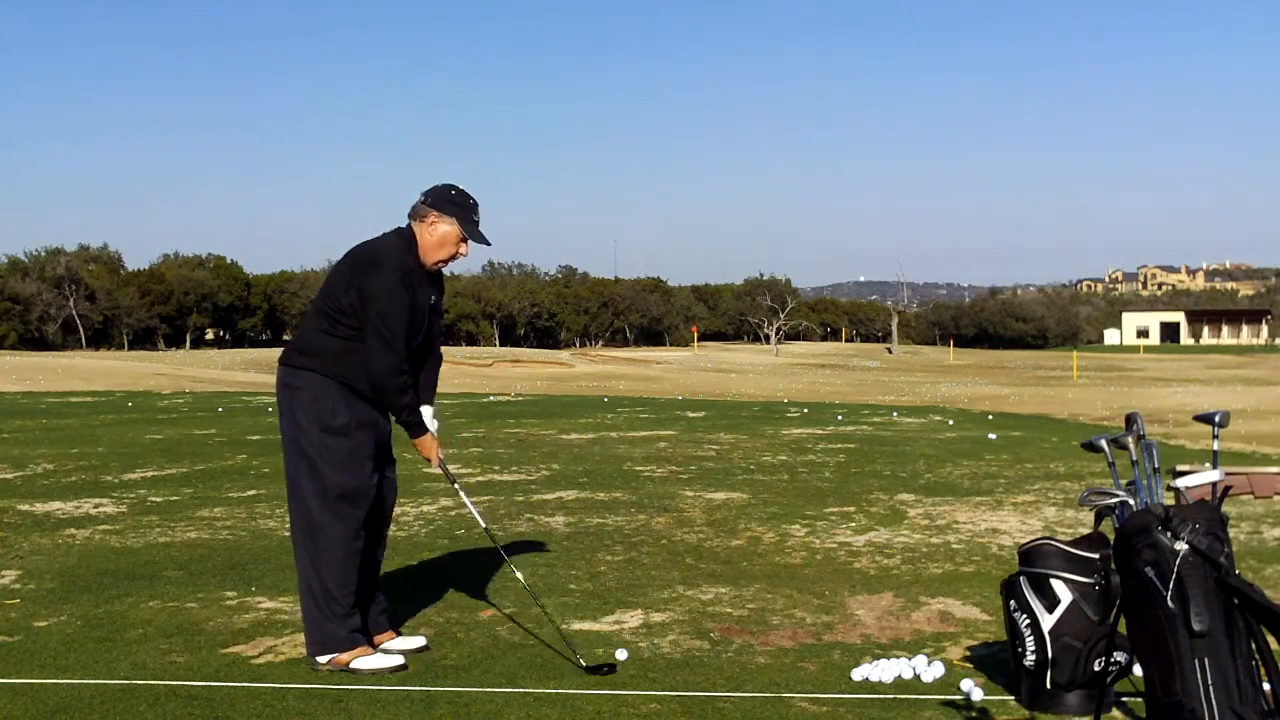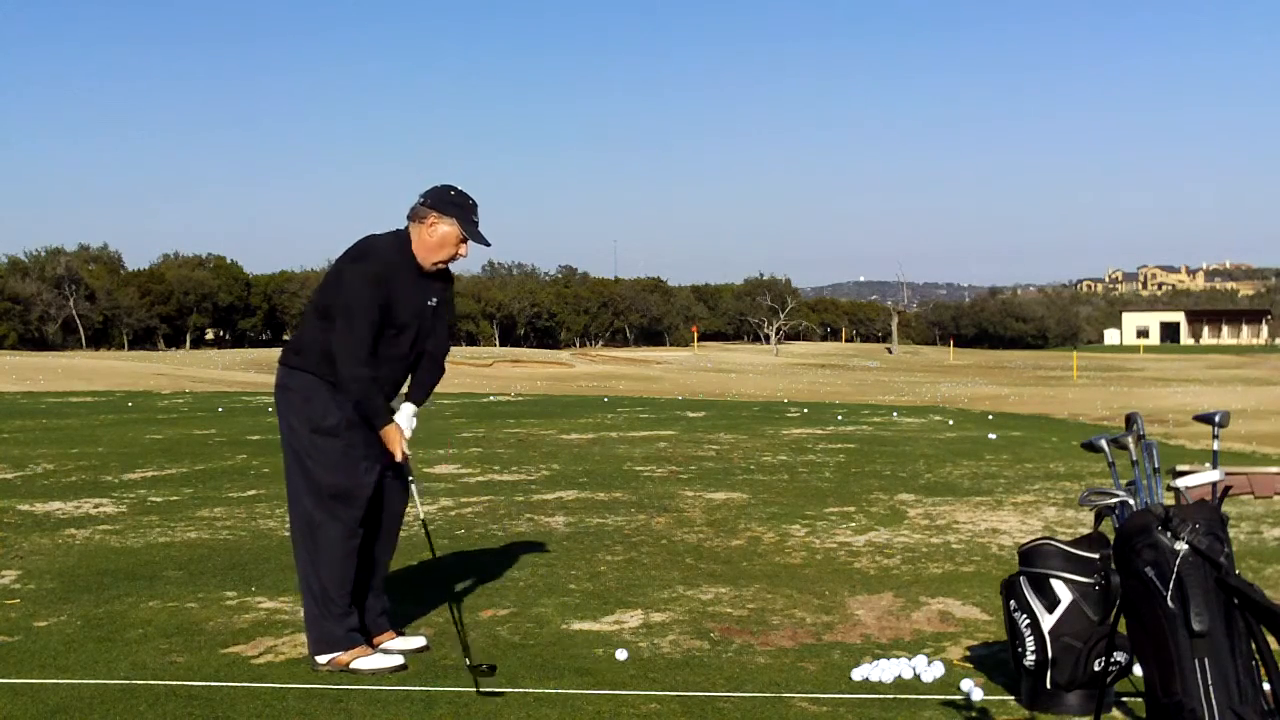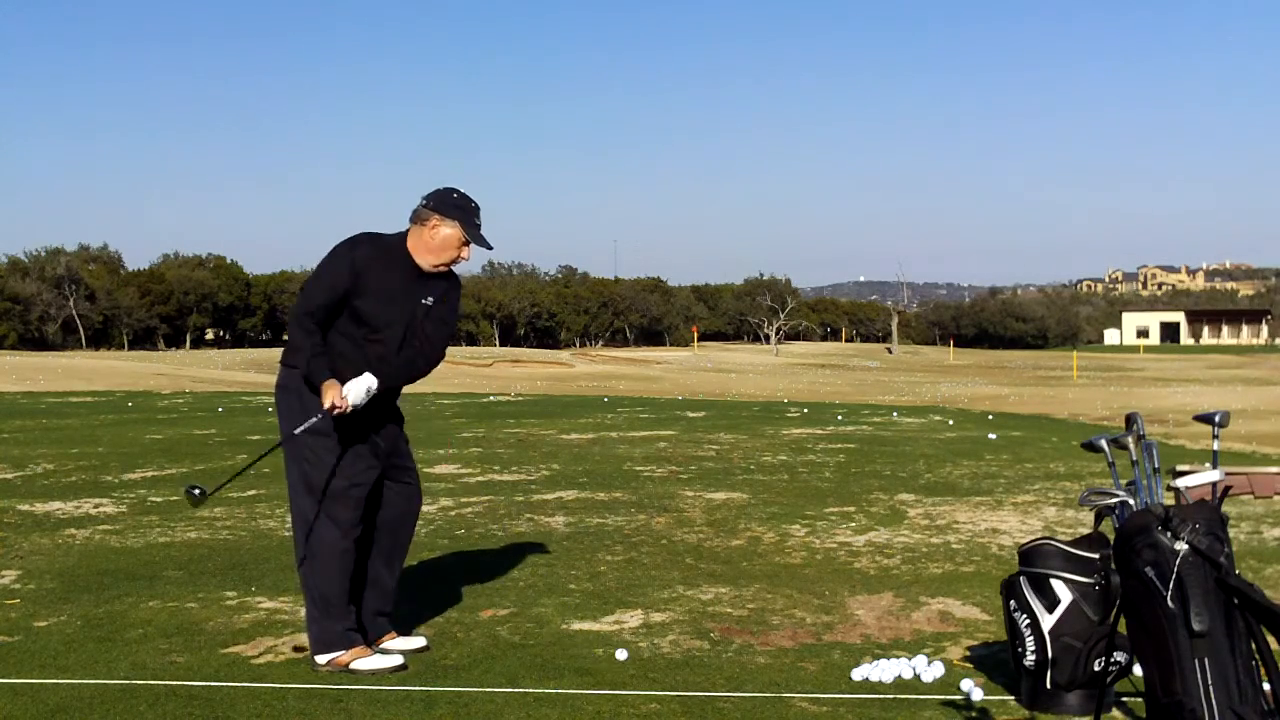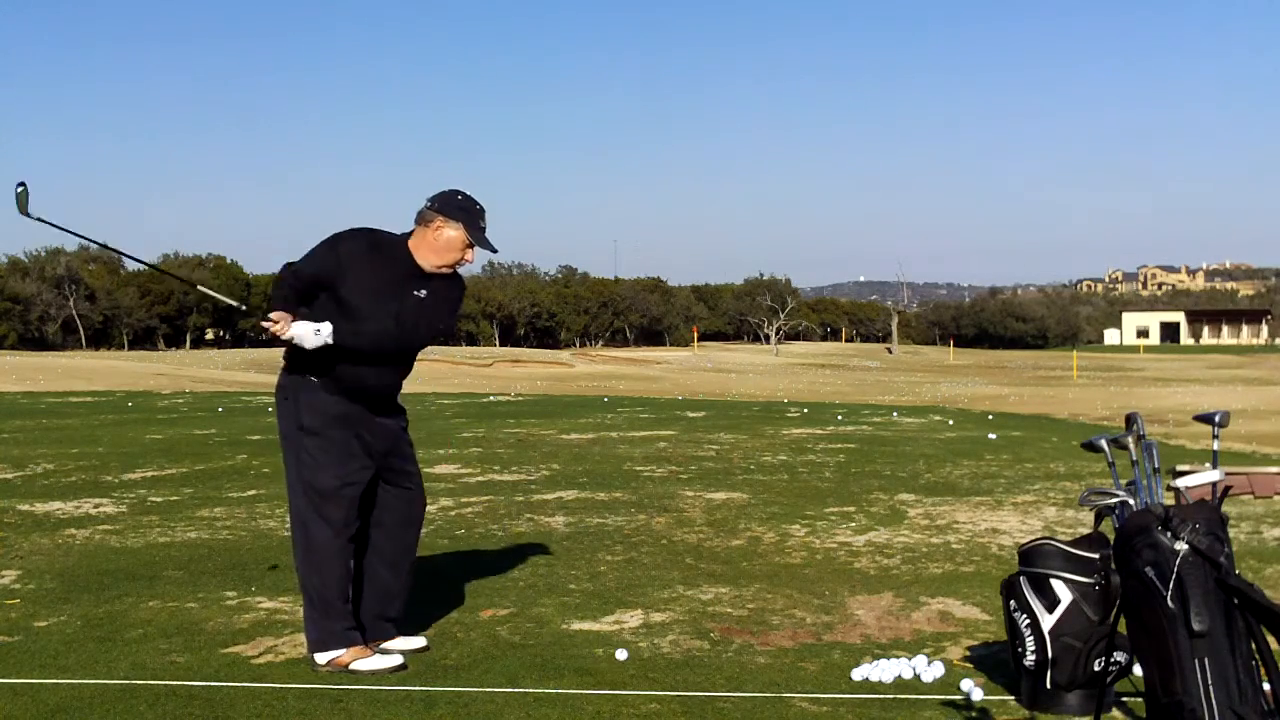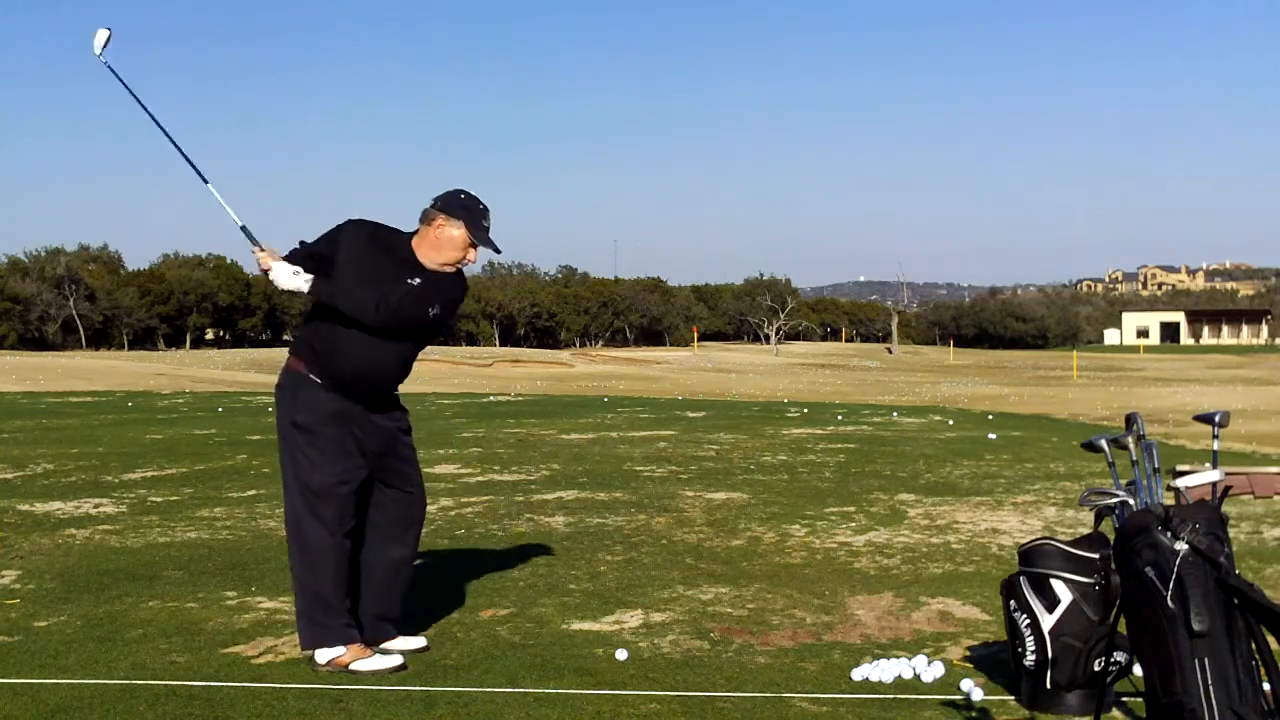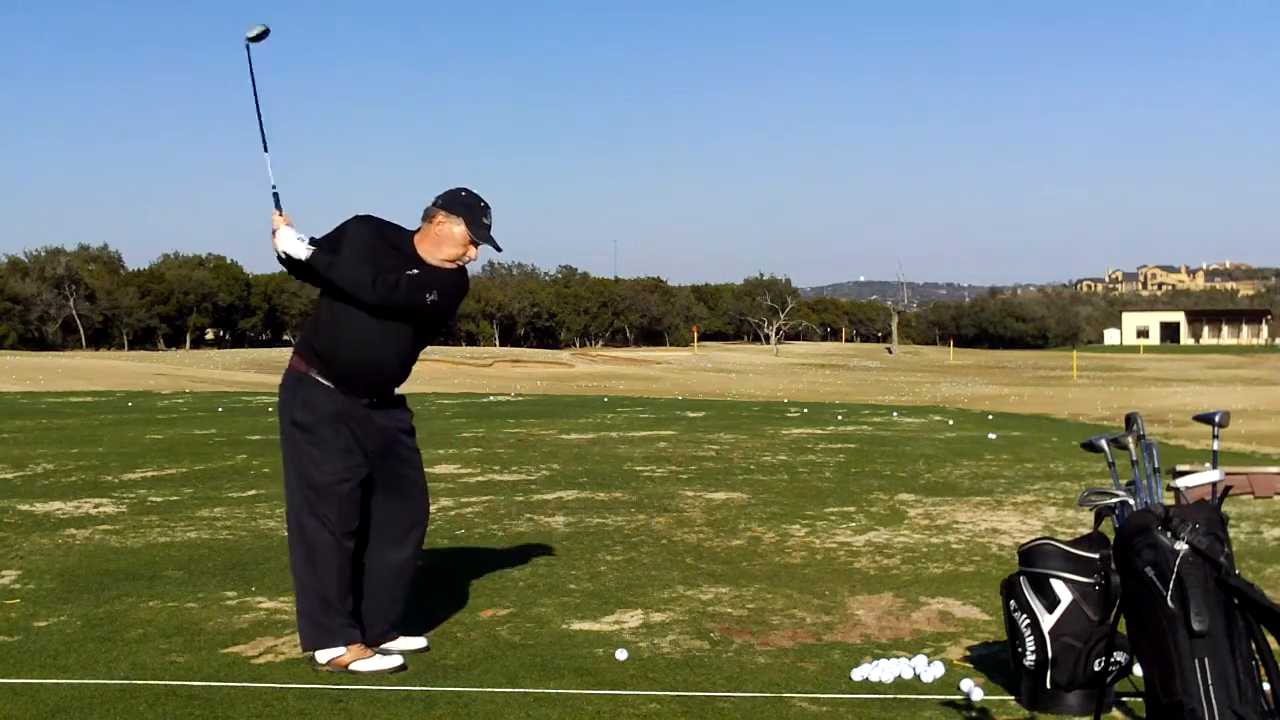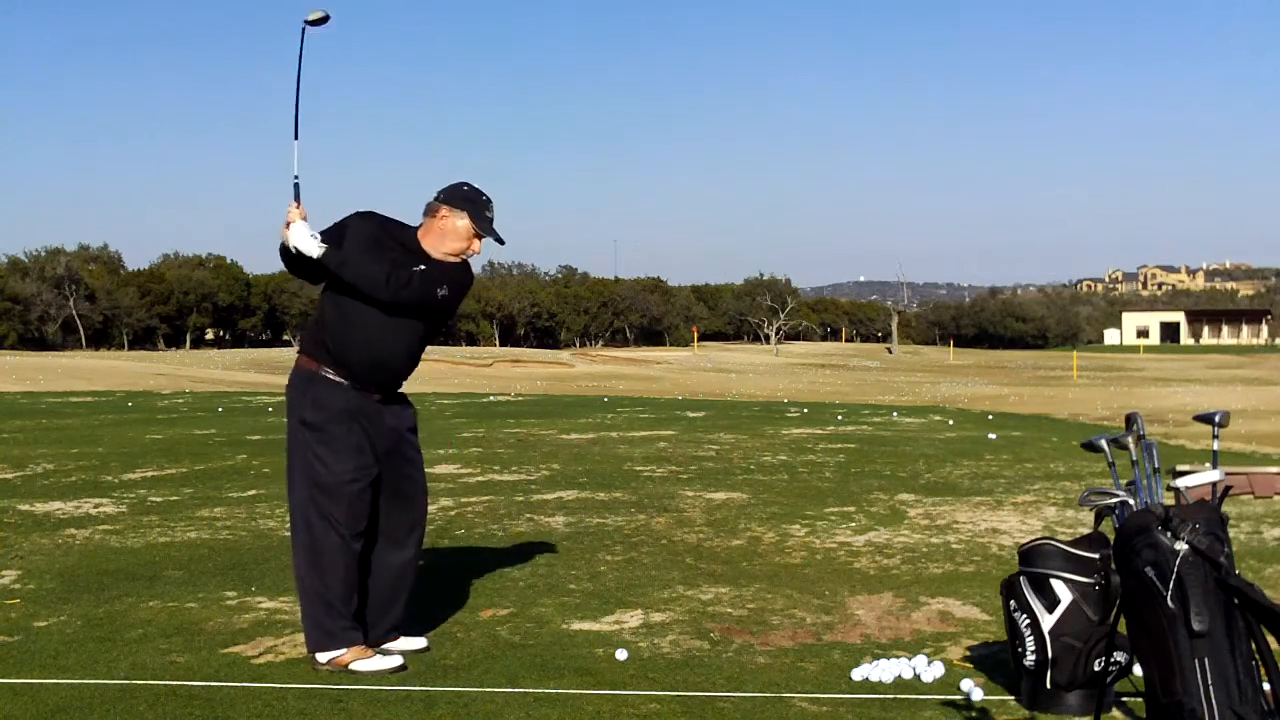
dt=0.1s
person 1, frame 1
left shoulder: (429, 279)
right shoulder: (385, 262)
left elbow: (426, 351)
right elbow: (383, 357)
left wrist: (425, 410)
right wrist: (418, 431)
left hip: (364, 401)
right hip: (319, 391)
left knee: (370, 509)
right knee: (336, 510)
left ankle: (371, 626)
right ankle: (336, 642)
person 1, frame 2
left shoulder: (438, 282)
right shoulder: (373, 259)
left elbow: (433, 352)
right elbow: (350, 348)
left wrist: (409, 408)
right wrist: (382, 420)
left hip: (365, 402)
right hip: (317, 393)
left knee: (379, 507)
right knee: (334, 510)
left ankle: (371, 626)
right ankle: (336, 642)
person 1, frame 3
left shoulder: (445, 287)
right shoulder: (364, 254)
left elbow: (426, 352)
right elbow: (309, 313)
left wrist: (368, 383)
right wrist: (324, 381)
left hip: (375, 405)
right hip: (314, 394)
left knee: (396, 507)
right knee: (333, 512)
left ankle: (374, 625)
right ankle: (336, 642)
person 1, frame 4
left shoulder: (448, 288)
right shoulder: (357, 247)
left elbow: (402, 336)
right elbow: (295, 278)
left wrist: (322, 333)
right wrist: (285, 315)
left hip: (377, 406)
right hip: (313, 394)
left knee: (399, 509)
right knee: (330, 512)
left ankle: (376, 627)
right ankle: (335, 641)
person 1, frame 5
left shoulder: (450, 286)
right shoulder: (360, 236)
left elbow: (381, 309)
right elbow: (306, 261)
left wrist: (301, 280)
right wrist: (281, 265)
left hip: (378, 408)
right hip: (313, 396)
left knee: (399, 510)
right knee: (326, 513)
left ankle: (375, 628)
right ankle: (333, 640)
person 1, frame 6
left shoulder: (451, 282)
right shoulder: (366, 232)
left elbow: (379, 291)
right elbow: (320, 261)
left wrist: (304, 251)
right wrist: (293, 246)
left hip: (381, 407)
right hip: (317, 394)
left knee: (402, 512)
right knee: (329, 513)
left ankle: (377, 629)
right ankle: (334, 640)
person 1, frame 7
left shoulder: (455, 276)
right shoulder: (367, 229)
left elbow: (391, 287)
right elbow: (302, 264)
left wrist: (317, 248)
right wrist: (297, 240)
left hip: (384, 400)
right hip: (326, 391)
left knee: (404, 513)
right knee: (335, 510)
left ankle: (377, 628)
right ankle: (336, 641)
